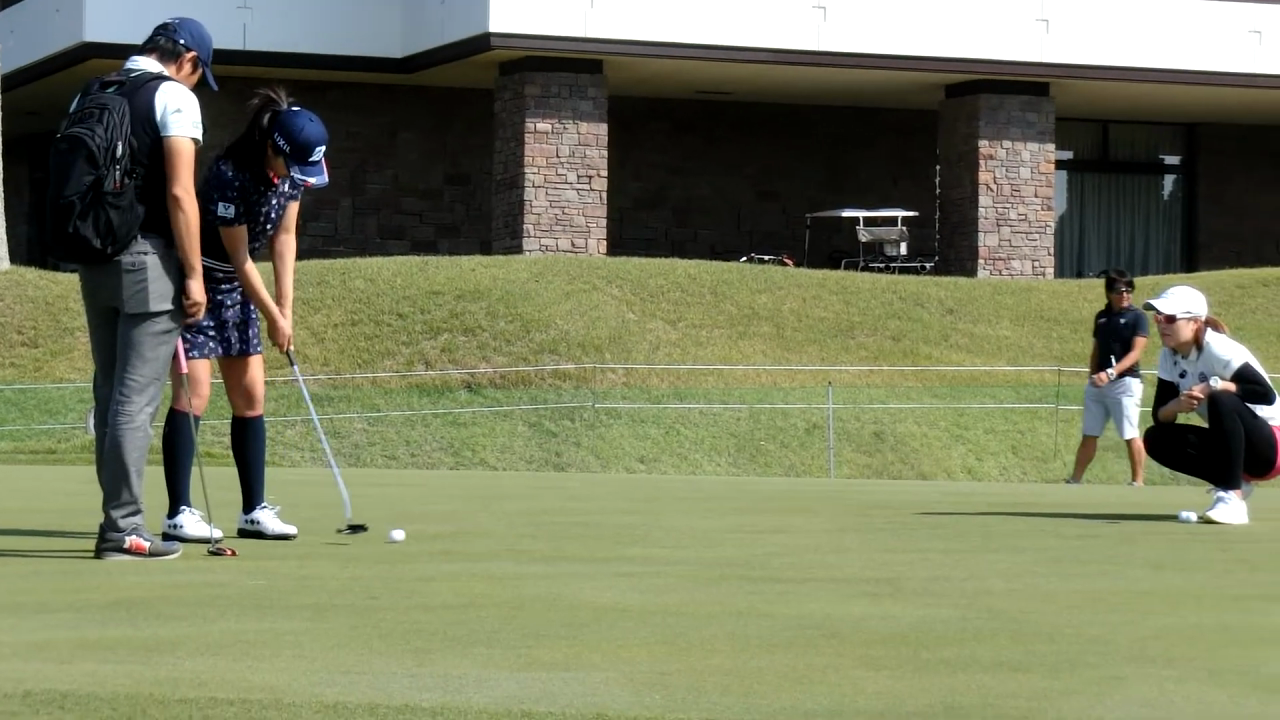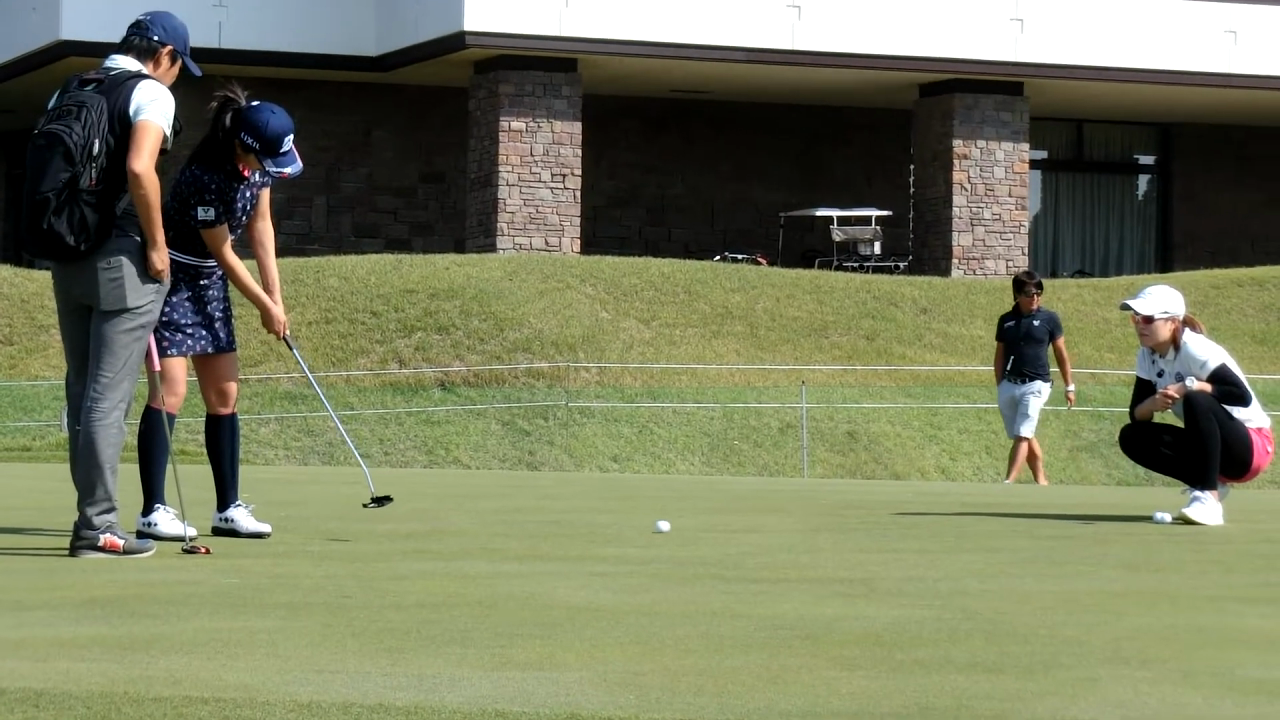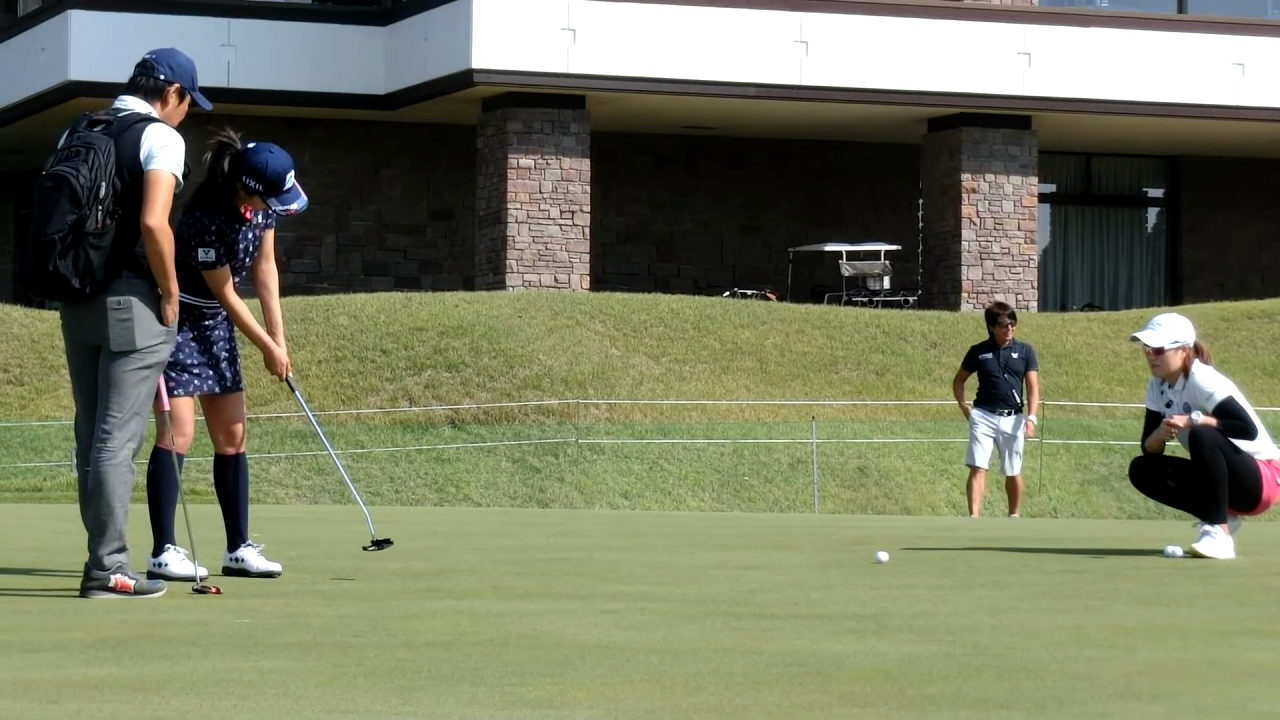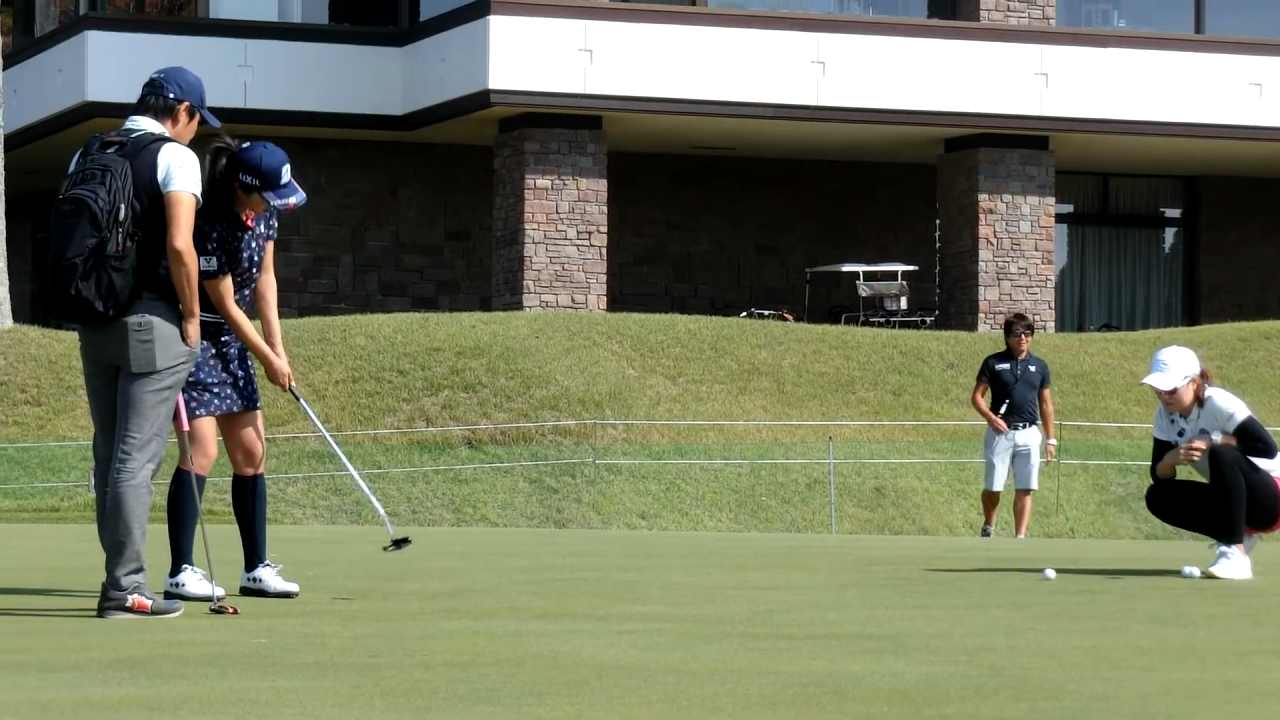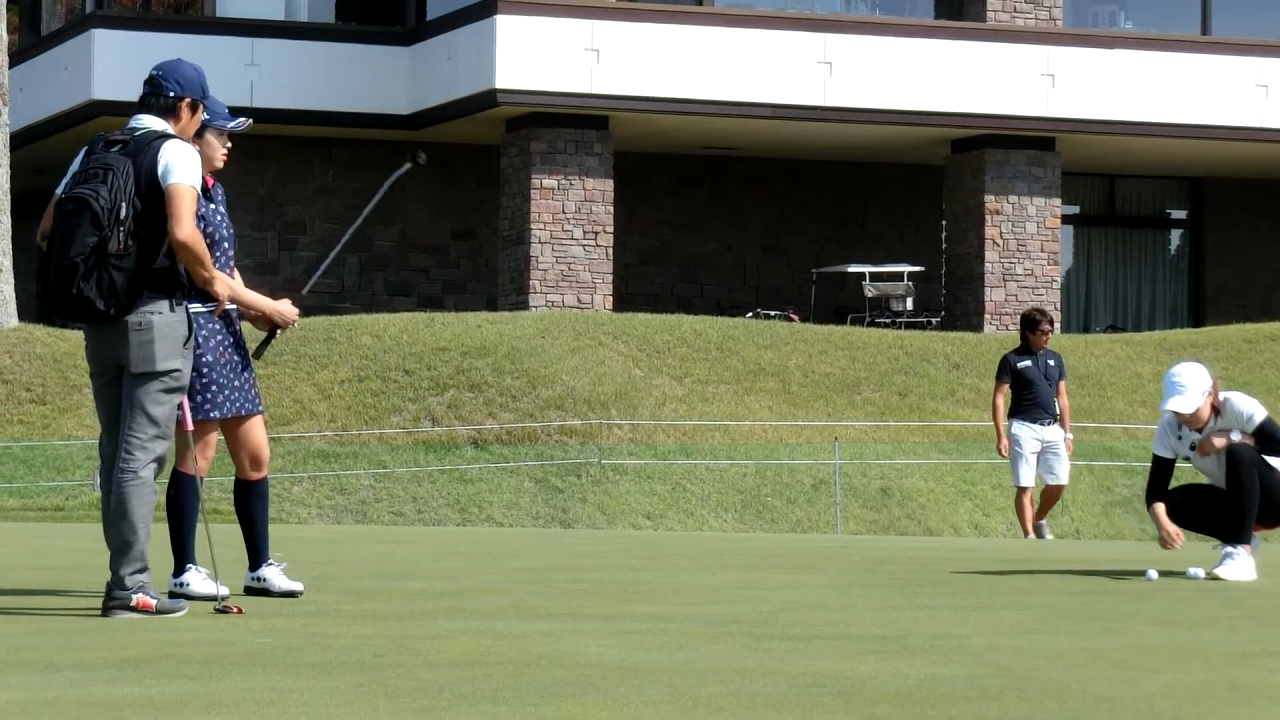
dt=0.7s
person 1, frame 1
right shoulder: (175, 96)
right elbow: (179, 193)
right wrist: (194, 273)
left hip: (96, 259)
right hip: (148, 257)
left knee: (110, 393)
right knee: (135, 398)
left ankle: (117, 517)
right ankle: (122, 528)
person 1, frame 2
left shoulder: (70, 92)
right shoulder: (151, 92)
left elbow: (46, 171)
right elbow: (139, 169)
left wrist: (67, 232)
right wrist: (157, 243)
left hip: (68, 256)
right hip: (120, 257)
left knee: (82, 392)
right knee: (108, 397)
left ankle: (92, 516)
right ankle: (98, 527)
person 1, frame 3
right shoulder: (160, 135)
right elbow: (153, 222)
right wrist: (169, 295)
left hip: (77, 299)
right hip: (130, 300)
left knee: (91, 434)
right knee: (117, 436)
left ankle: (103, 556)
right ankle: (107, 567)
person 1, frame 4
left shoulder: (88, 155)
right shoulder: (175, 156)
right elbow: (179, 246)
right wrist: (191, 317)
left hip: (95, 321)
right hip: (150, 321)
left knee: (110, 454)
right knee: (136, 457)
left ankle: (121, 577)
right ankle: (125, 588)
person 1, frame 5
left shoulder: (94, 152)
right shoulder: (175, 151)
left elbow: (48, 233)
right elbow: (182, 233)
right wrist: (213, 281)
left hip: (101, 318)
right hip: (154, 315)
left knee: (116, 451)
right knee: (140, 454)
left ankle: (125, 576)
right ankle: (128, 586)
person 2, frame 1
left shoulder: (293, 173)
right shoulder: (230, 174)
left elbow: (285, 236)
right elbow: (240, 256)
left wrist: (287, 307)
right wrist: (273, 315)
left hip: (238, 285)
right hip: (196, 281)
left knee: (251, 397)
right knee: (194, 394)
left ankle: (255, 509)
right ankle: (179, 513)
person 2, frame 2
left shoulder: (260, 162)
right shoulder: (205, 176)
left elbow: (261, 224)
right elbow: (224, 252)
left wrist: (276, 294)
right wrist: (265, 306)
left hip: (211, 282)
right hip: (173, 279)
left knee: (225, 395)
right knee: (171, 392)
left ankle: (229, 508)
right ankle: (153, 511)
person 2, frame 3
left shoulder: (263, 202)
right shoulder: (206, 217)
left elbow: (264, 265)
right elbow: (226, 293)
left wrist: (279, 336)
right wrist: (268, 348)
left hip: (216, 323)
right hip: (178, 319)
left knee: (232, 435)
right knee: (178, 432)
left ankle: (239, 548)
right ankle: (164, 551)
person 2, frame 4
left shoulder: (264, 213)
right shoulder: (211, 226)
right elbow: (226, 306)
left wrist: (279, 347)
right wrist: (269, 361)
left hip: (232, 341)
right hip: (195, 337)
left knee: (251, 453)
right knee: (201, 451)
left ankle: (256, 568)
right ankle: (181, 571)
person 2, frame 5
left shoulder: (215, 191)
left wrist: (256, 311)
right wrist: (267, 306)
left hip: (226, 333)
right hip: (195, 330)
left knee: (255, 456)
right knee: (198, 452)
left ankle: (260, 568)
right ankle: (184, 571)
person 3, frame 1
left shoulder: (1219, 349)
right shoulder: (1168, 356)
right elbow: (1159, 416)
left wrist: (1213, 385)
right wrist: (1176, 405)
right hip: (1234, 445)
left knee: (1222, 400)
right knee: (1156, 438)
left ankle: (1233, 498)
right ankle: (1234, 482)
person 3, frame 2
left shoulder: (1196, 349)
right shoulder: (1147, 355)
left elbow: (1243, 396)
right elbow: (1136, 415)
left wrist: (1189, 385)
right wrist: (1152, 403)
right hip: (1211, 447)
left knee: (1197, 400)
right knee: (1132, 437)
left ankle: (1209, 499)
right ankle: (1211, 486)
person 3, frame 3
left shoulder: (1202, 380)
right shoulder: (1157, 385)
left elbow: (1248, 429)
right elbow: (1149, 450)
left wrist: (1193, 419)
right wrist: (1159, 434)
right hip: (1219, 477)
left knee: (1203, 435)
right knee: (1141, 470)
left ankle: (1219, 533)
right ankle: (1221, 518)
person 3, frame 4
left shoulder: (1218, 403)
right shoulder: (1164, 413)
right elbow: (1161, 476)
left wrist: (1213, 439)
right wrist: (1171, 459)
right hip: (1232, 501)
left knee: (1222, 453)
right knee: (1158, 496)
left ankle: (1236, 554)
right ankle: (1238, 538)
person 3, frame 5
left shoulder: (1236, 406)
right shoulder: (1169, 427)
right elbow: (1156, 488)
left wrist: (1232, 437)
right wrist: (1163, 524)
right hip: (1234, 501)
left knee: (1239, 452)
right knee: (1177, 502)
left ankle: (1242, 554)
right ankle: (1241, 539)
person 4, frame 1
left shoulder: (1138, 317)
right shoulder: (1101, 317)
left elbow: (1136, 352)
left wrist: (1110, 372)
right wrist: (1091, 377)
left hip: (1125, 383)
right hip: (1098, 383)
left knee: (1130, 435)
right knee: (1089, 435)
left ankle: (1137, 484)
right ankle: (1075, 482)
person 4, frame 2
left shoulder: (1049, 319)
right shoulder: (1006, 320)
left elbow: (1061, 354)
left wrist: (1069, 386)
right wrist: (999, 385)
left hip: (1035, 386)
right hip: (1009, 385)
left knee: (1023, 436)
right knee: (1024, 437)
left ankle: (1008, 484)
right ankle: (1041, 483)
person 4, frame 3
left shoulder: (1025, 351)
right shoulder: (978, 352)
left elbow: (1033, 388)
right elbow: (959, 380)
left wrist: (1031, 417)
right wrist: (963, 406)
left hip: (1012, 419)
right hip: (983, 416)
left knee: (1013, 473)
right knee: (977, 469)
left ankle: (1014, 516)
right ankle: (974, 517)
person 4, frame 4
left shoulder: (1040, 366)
right shoulder: (993, 362)
left elbow: (1046, 403)
right elbow: (977, 396)
left wrist: (1050, 439)
right wrist: (991, 418)
left hip: (1029, 433)
right hip: (1000, 433)
left knee: (1025, 489)
right knee: (993, 487)
left ankle: (1020, 537)
right ankle: (988, 527)
person 4, frame 5
left shoulder: (1056, 359)
right shoulder: (1011, 360)
left elbow: (1062, 397)
right elbow: (999, 398)
left wrist: (1067, 433)
right wrist: (1001, 435)
left hip: (1052, 429)
right hip: (1024, 428)
left knee: (1059, 482)
right knee: (1025, 486)
left ankle: (1039, 521)
right ankle: (1029, 537)
